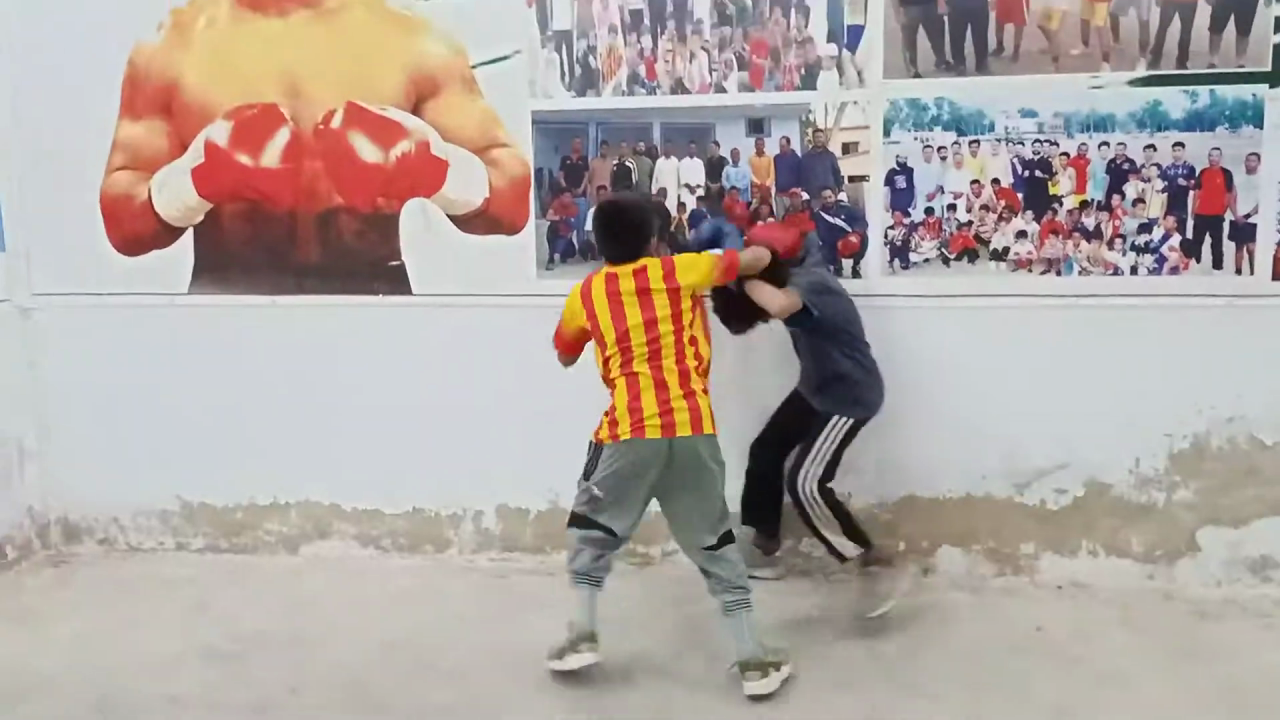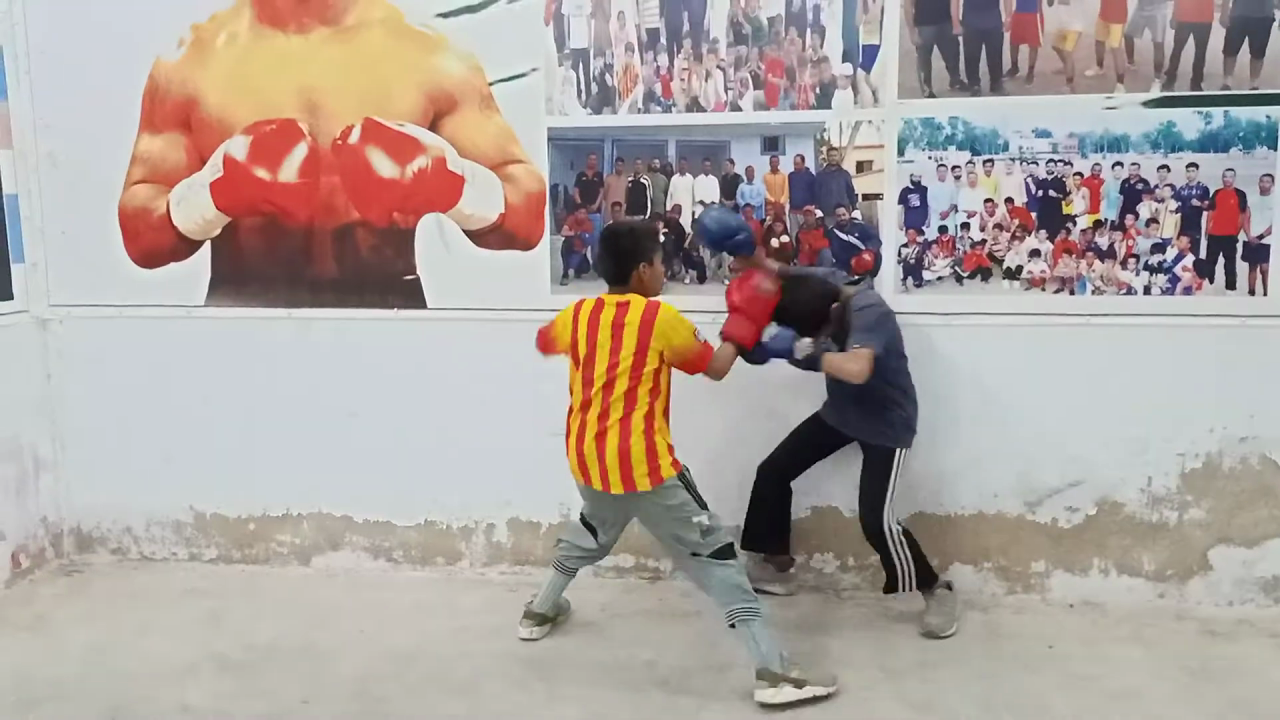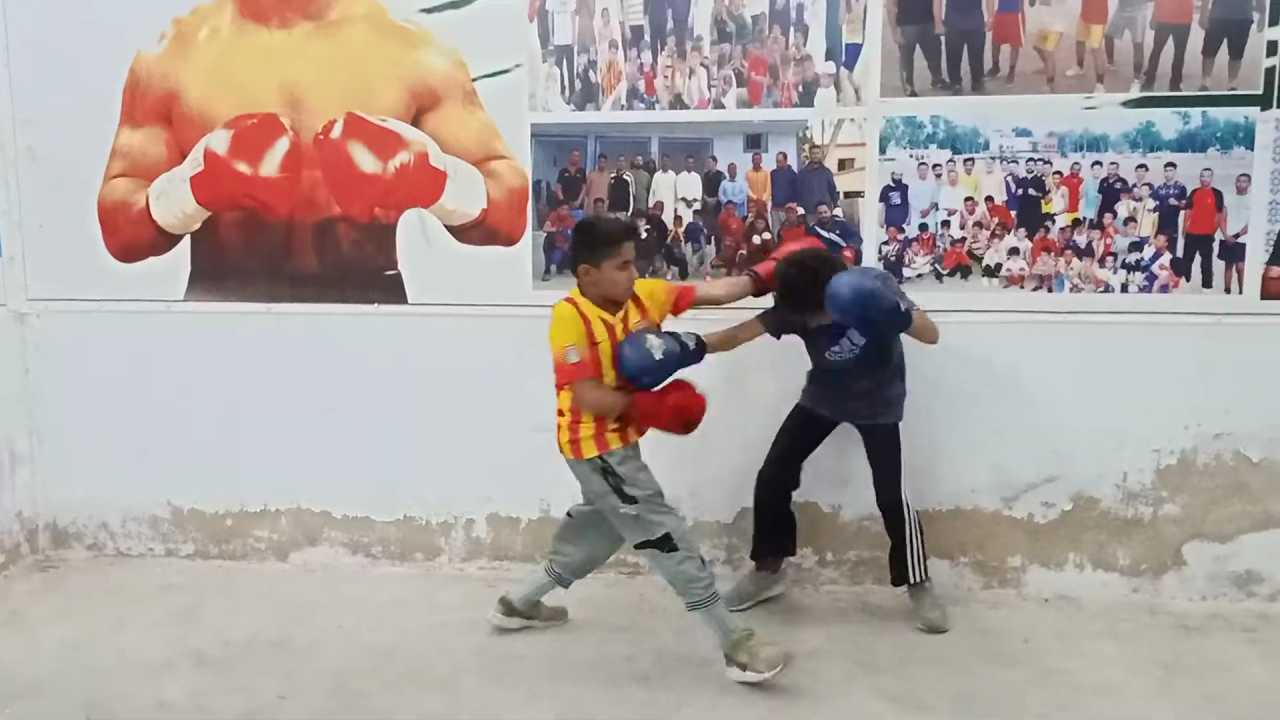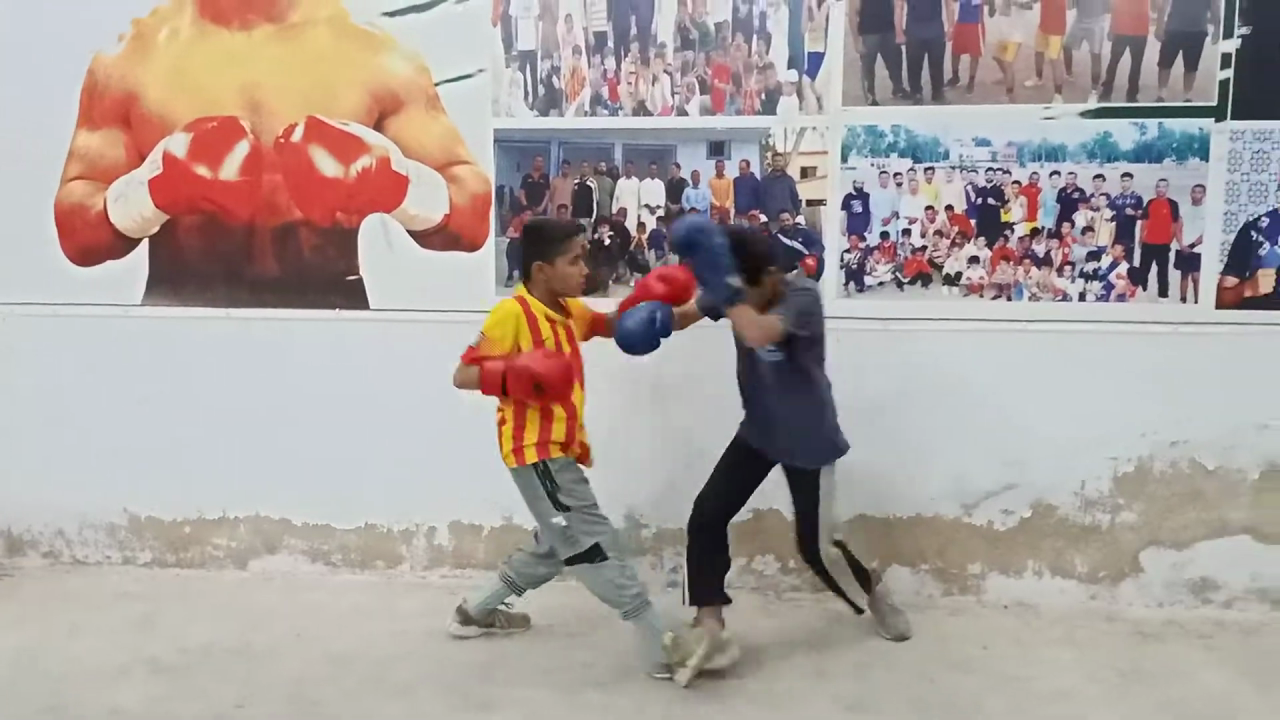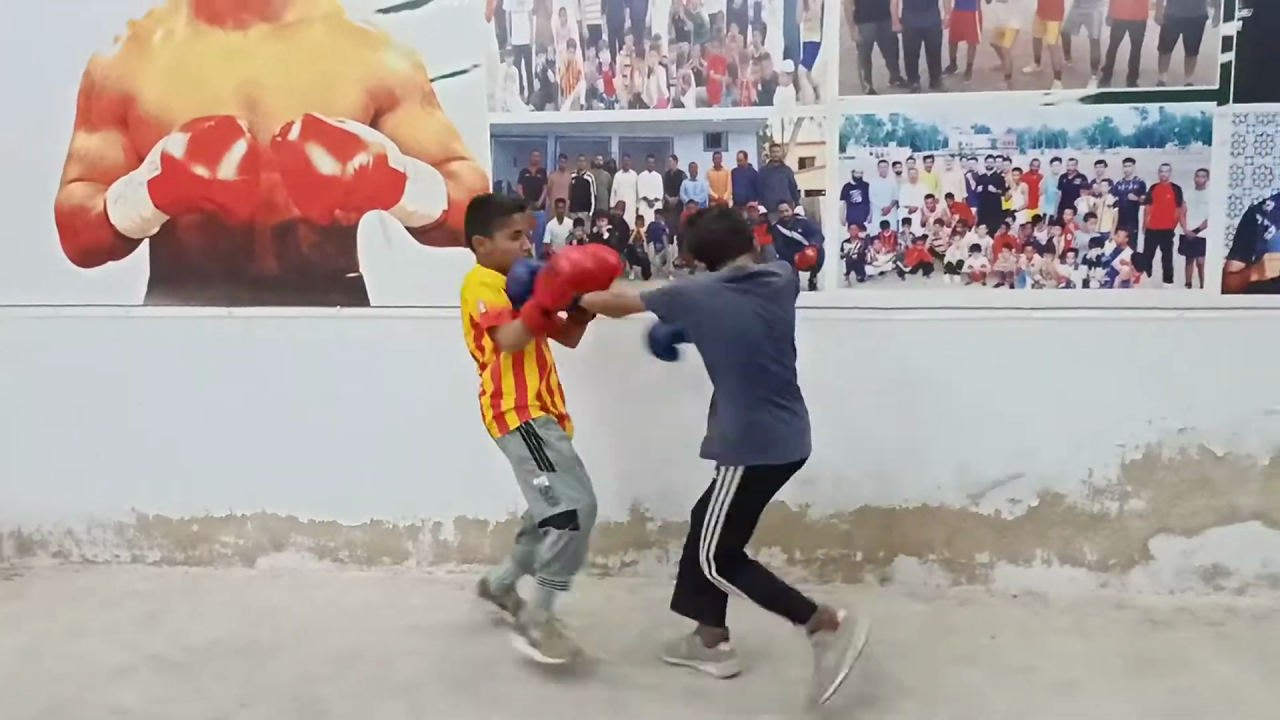
dt=0.2s
person 1, frame 1
left shoulder: (583, 295)
right shoulder: (676, 271)
left elbow: (563, 354)
right elbow: (752, 258)
right wrist: (764, 247)
left hip: (626, 428)
right hip: (689, 429)
left knee: (595, 524)
right knee: (710, 537)
left ankle: (582, 633)
right ankle: (753, 657)
person 1, frame 2
left shoulder: (579, 314)
right shoulder: (663, 319)
left elbow: (545, 342)
right elbow: (715, 366)
right wrist: (741, 326)
left hip: (591, 462)
right hip: (640, 466)
left knee: (592, 529)
right knee: (714, 552)
left ankle: (541, 610)
right ankle: (772, 671)
person 1, frame 3
left shoulder: (639, 295)
right shoulder: (568, 320)
left elbow: (709, 293)
right elbow: (590, 399)
left wrist: (764, 276)
right wrist: (650, 406)
left hip: (617, 439)
right hip: (595, 443)
left knee: (599, 525)
right knee: (661, 531)
left ankle: (519, 602)
right ankle: (735, 643)
person 1, frame 4
left shoulder: (567, 309)
right shoulder: (510, 316)
left elbow: (608, 325)
right elbow: (462, 376)
left wrist: (642, 300)
right wrist: (506, 376)
left hip: (561, 445)
right hip: (536, 449)
left knee: (565, 543)
right knee: (592, 543)
left ankle: (476, 610)
right ankle: (661, 648)
person 1, frame 5
left shoulder: (511, 286)
right shoulder: (479, 283)
left elbow: (567, 337)
right elbow: (512, 340)
right wrist: (545, 296)
left hip: (542, 414)
right hip: (517, 416)
left knee: (575, 509)
right knee: (567, 508)
left ankle: (500, 587)
right ankle: (535, 623)
person 2, frame 1
left shoulder: (412, 40)
right shoulder: (171, 45)
left elbow: (512, 202)
right elbow: (121, 224)
left wrist: (436, 171)
right wrist: (193, 181)
person 2, frame 2
left shoulder: (429, 57)
right shoulder: (191, 61)
left elbow: (528, 218)
right elbow: (139, 238)
left wrist: (452, 186)
right wrist: (212, 195)
person 2, frame 3
left shoulder: (412, 52)
right shoulder: (173, 55)
left elbow: (510, 213)
right elbow: (118, 232)
left wrist: (435, 183)
right wrist: (192, 190)
person 2, frame 4
left shoulder: (374, 56)
right shoulder: (132, 56)
left elbow: (474, 218)
right elbow: (76, 235)
left wrist: (396, 186)
right wrist: (150, 193)
person 2, frame 5
left shoulder: (369, 52)
right shoulder: (129, 57)
left elbow: (468, 212)
right elbow: (77, 236)
left wrist: (396, 184)
right wrist: (149, 193)
person 3, frame 1
left shoulder: (809, 281)
right shoulder: (796, 266)
left elbow: (782, 305)
left wrist: (745, 279)
left hip: (850, 396)
right hip: (817, 387)
left knee: (804, 484)
right knee: (763, 455)
left ankle: (880, 565)
right ankle: (765, 547)
person 3, frame 2
left shoulder: (868, 312)
right shoulder: (825, 287)
left elbow: (856, 370)
left wrist: (809, 355)
left hip: (888, 424)
right hip: (842, 413)
left knee: (877, 522)
right knee: (773, 474)
left ankle: (937, 591)
right ankle: (774, 563)
person 3, frame 3
left shoulder: (874, 287)
right shoulder: (794, 304)
left elbow: (930, 334)
left wrist: (892, 316)
left hip: (878, 405)
right hip: (822, 400)
left knee: (891, 499)
right knee: (773, 478)
left ankle: (920, 590)
right ankle: (765, 570)
person 3, frame 4
left shoulder: (802, 296)
right shoulder: (745, 290)
left elbow: (759, 334)
right elbow: (688, 313)
left wrist: (719, 278)
left hip: (807, 438)
right hip: (758, 430)
left knee: (817, 544)
right knee: (706, 515)
left ankle: (871, 592)
right ankle: (711, 628)
person 3, frame 5
left shoulder: (692, 293)
right shoulder: (783, 283)
left elbow: (617, 302)
left hip: (747, 443)
right hip: (783, 437)
left knee: (717, 557)
right knee: (709, 527)
left ankle: (829, 625)
right ankle: (709, 637)
